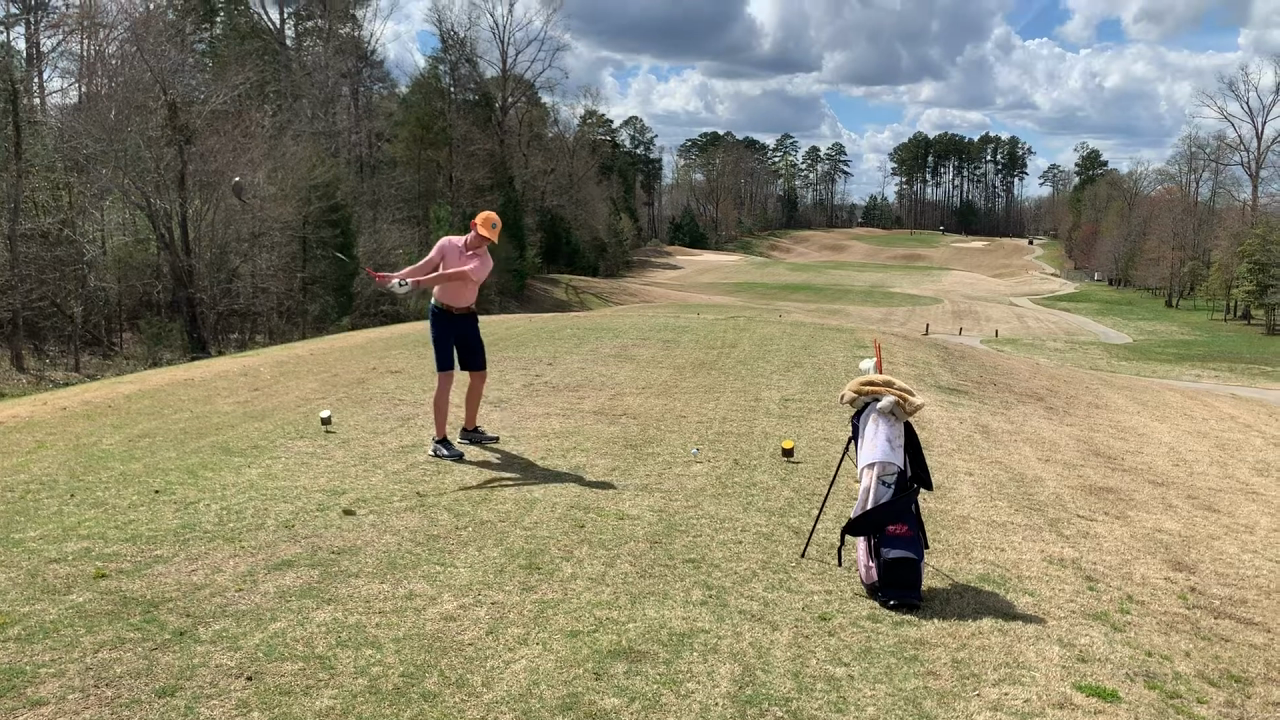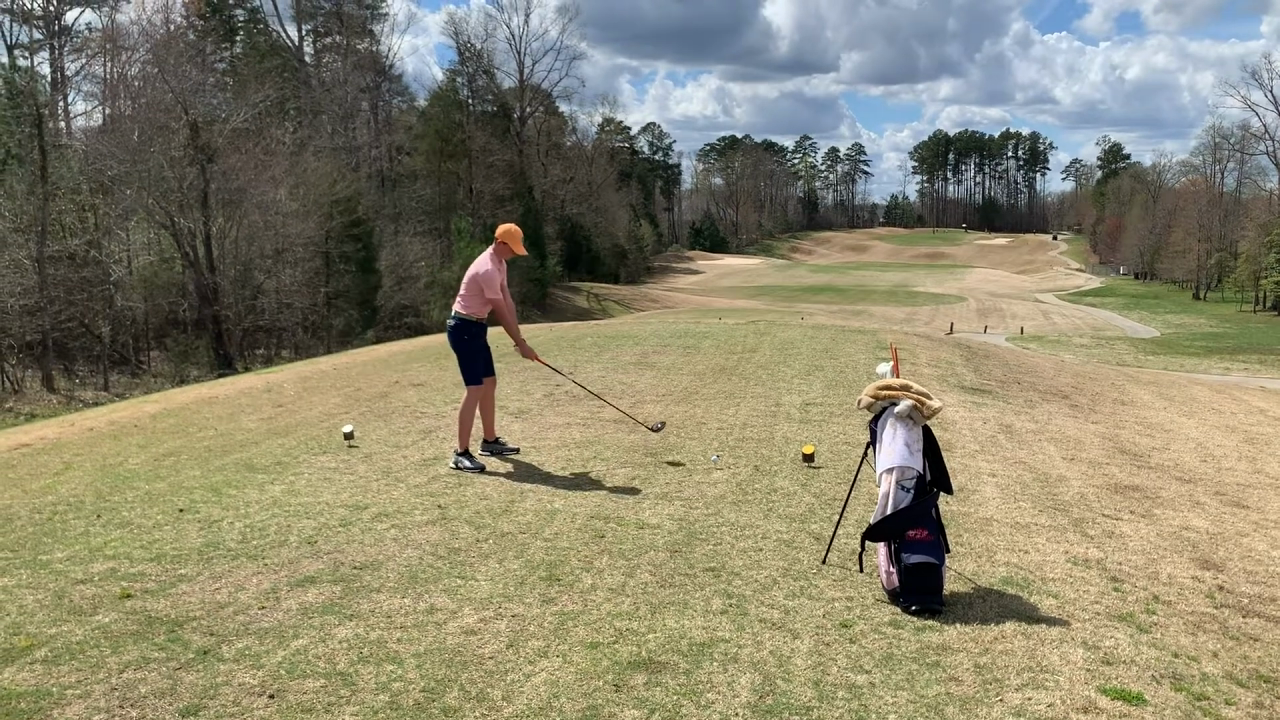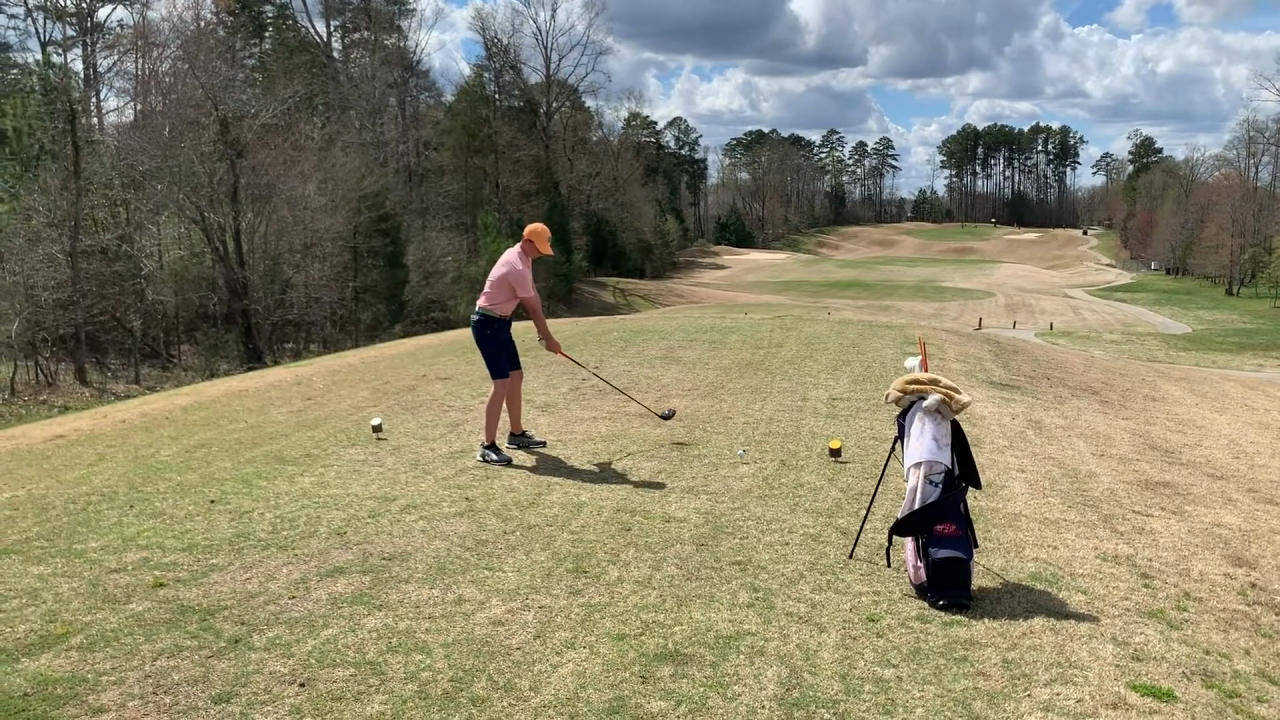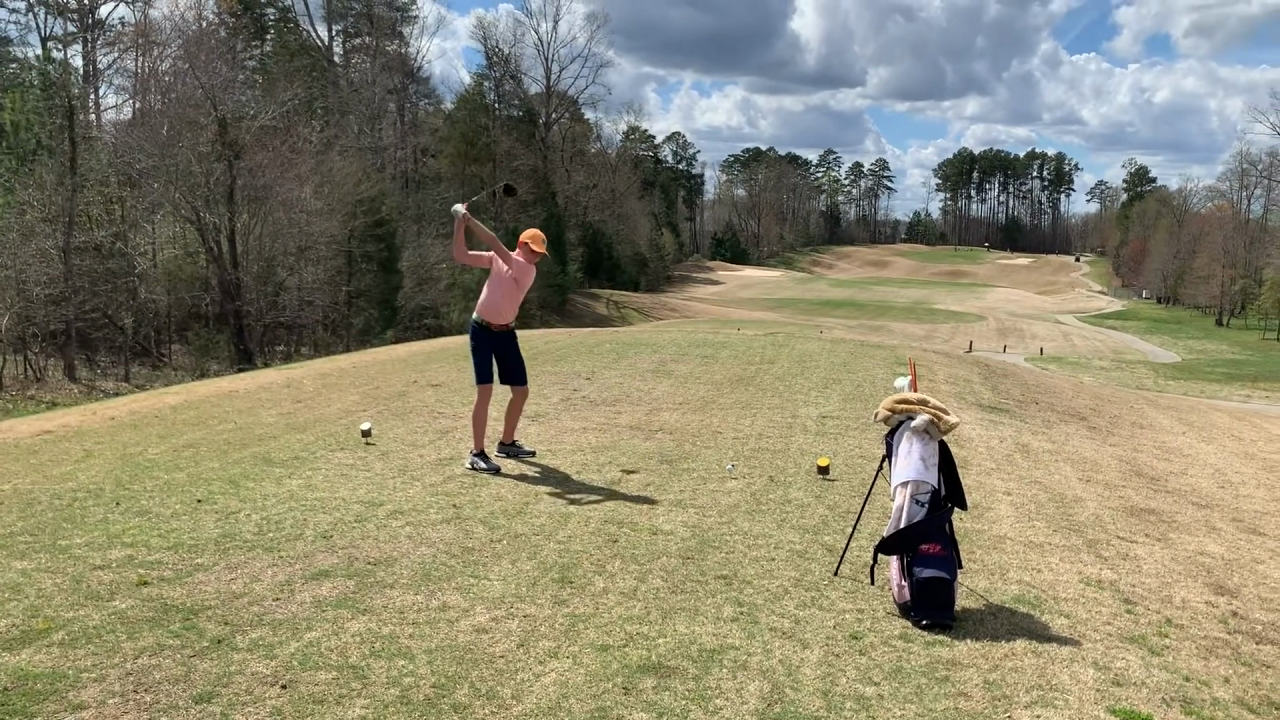
dt=1s
person 1, frame 1
left shoulder: (484, 262)
right shoulder: (447, 244)
left elbow: (449, 277)
right elbow: (422, 266)
left wrist: (411, 284)
right wrist: (394, 277)
left hip: (467, 318)
right hip: (442, 315)
left knee: (479, 375)
right knee: (446, 376)
left ankle: (470, 429)
right ankle: (439, 440)
person 1, frame 2
left shoulder: (499, 265)
right shoulder: (487, 270)
left elbow: (508, 303)
right elbow: (501, 313)
left wrist: (519, 338)
right wrist: (521, 344)
left hip: (476, 328)
right hip: (464, 329)
left knee: (489, 383)
right knee: (475, 389)
left ankle: (489, 440)
right ankle: (461, 453)
person 1, frame 3
left shoulder: (521, 258)
right shoulder: (517, 269)
left elbow: (534, 297)
right elbow: (533, 309)
left wrist: (542, 334)
right wrist: (549, 339)
left hip: (499, 323)
right hip: (487, 324)
left knee: (515, 377)
right knee: (501, 383)
left ankle: (516, 434)
right ankle: (487, 446)
person 1, frame 4
left shoulder: (528, 270)
right shoulder: (497, 258)
left elbow: (495, 245)
right elbow: (460, 256)
left wrist: (469, 219)
right wrist: (460, 222)
left hip: (505, 334)
right hip: (481, 330)
left knee: (521, 392)
right knee: (485, 391)
left ankle: (506, 442)
right ankle: (477, 453)
